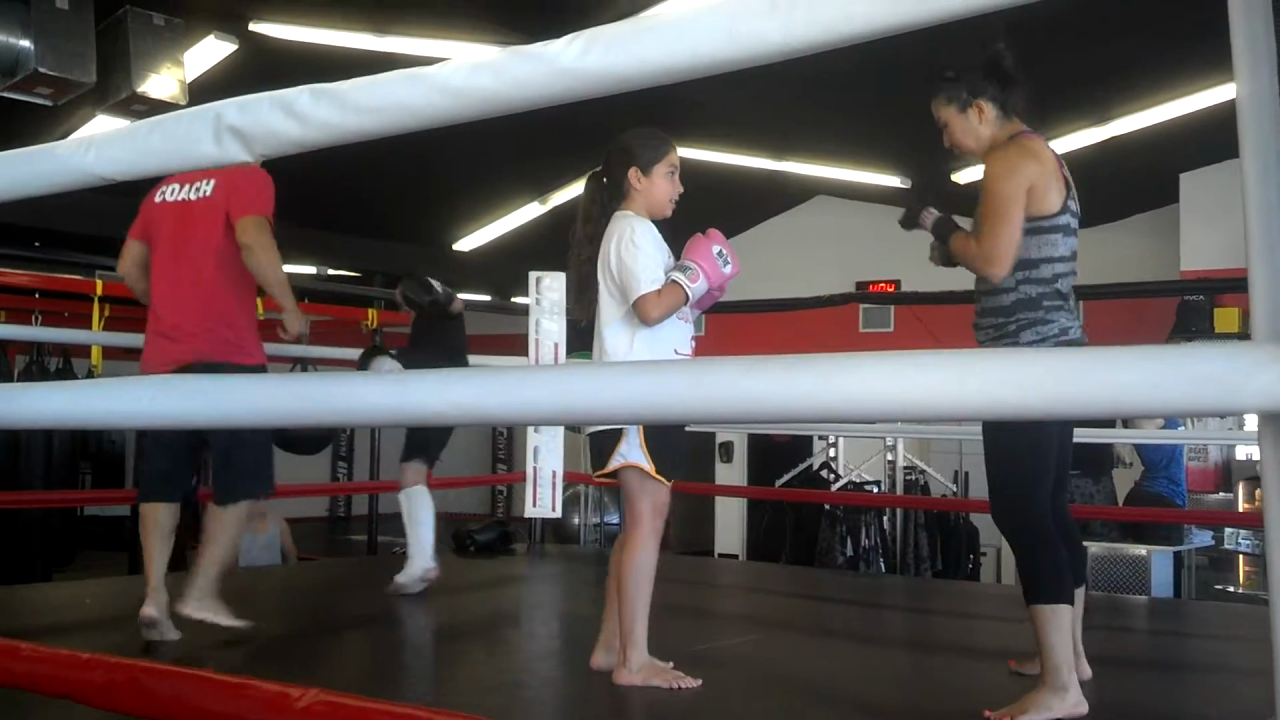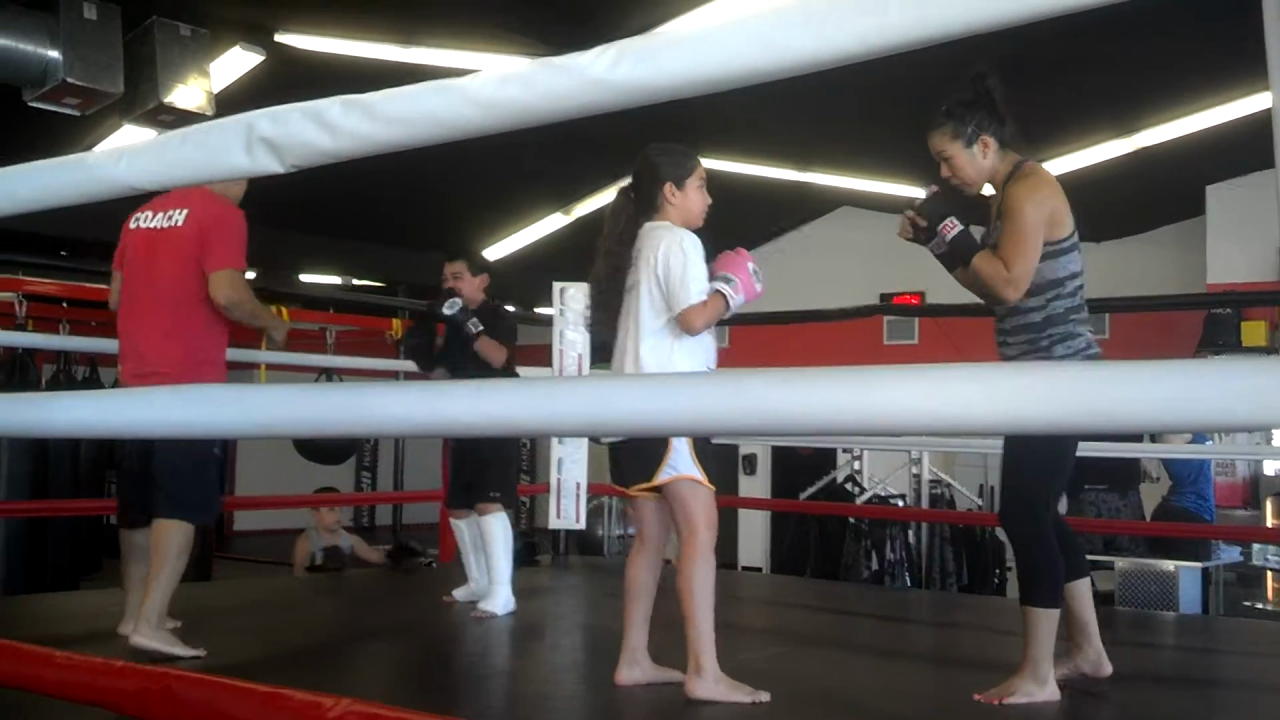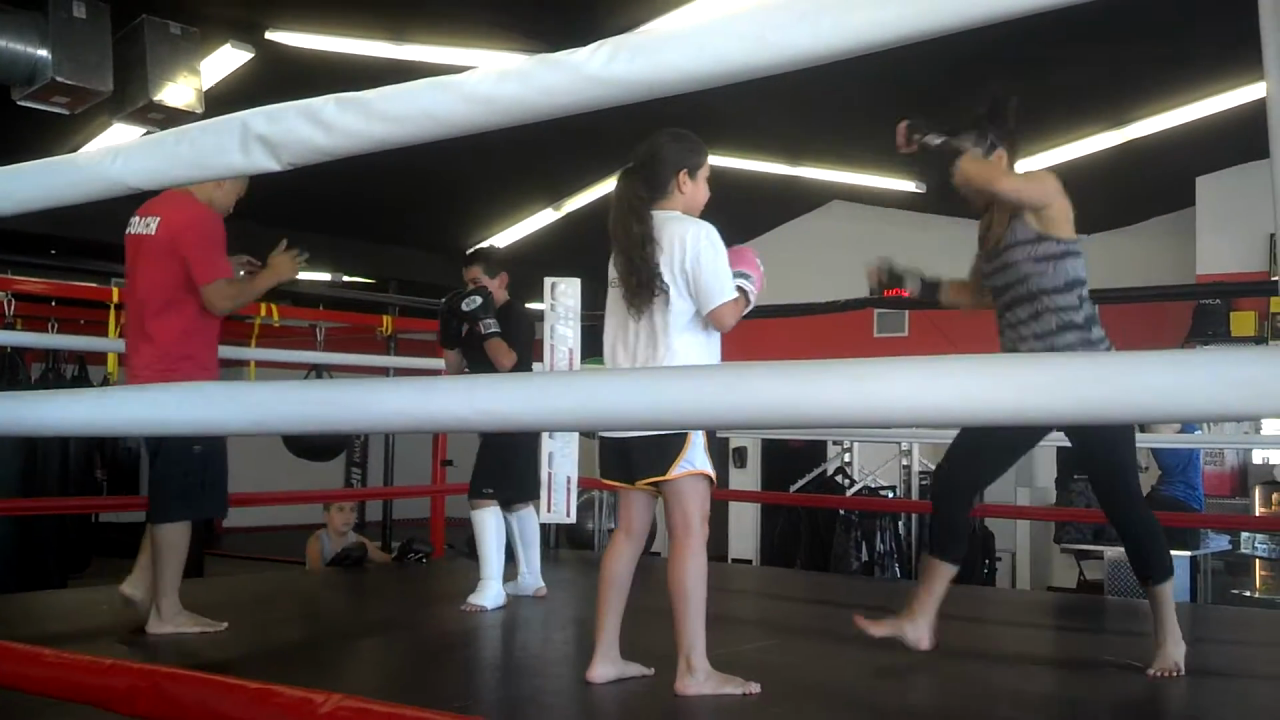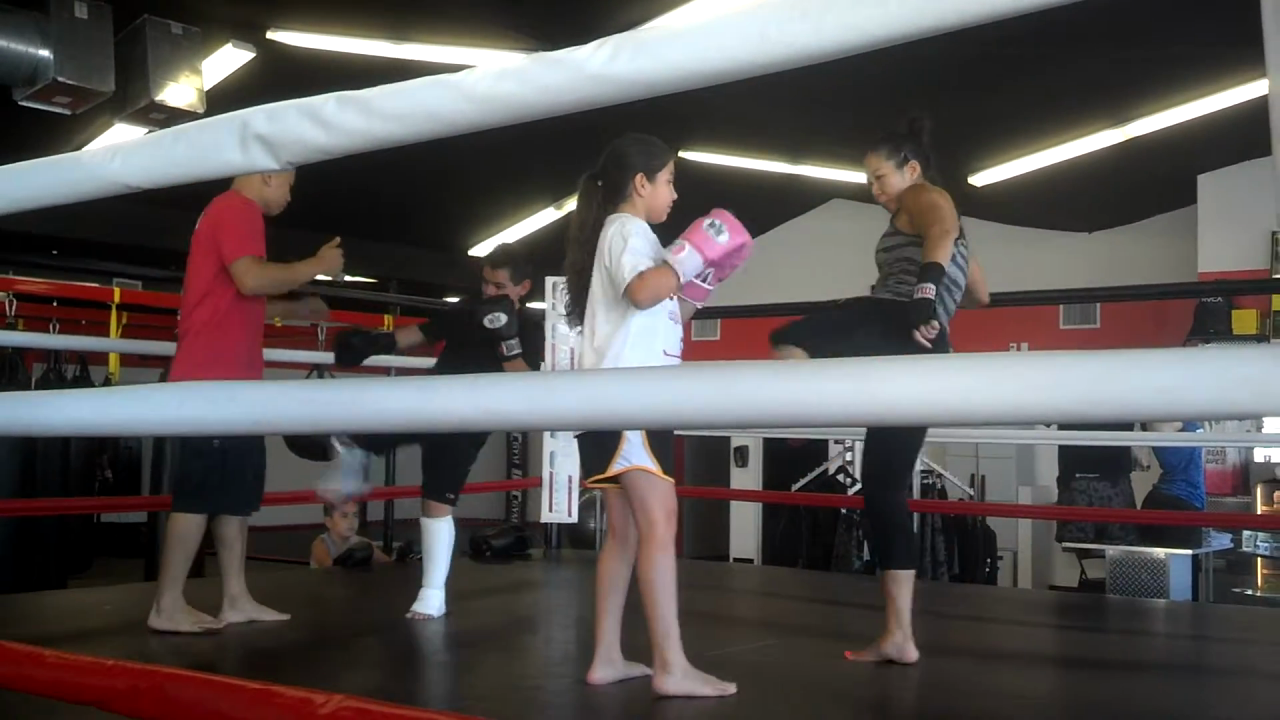
dt=0.7s
person 1, frame 1
left shoulder: (1011, 158)
right shoulder: (1048, 161)
left elbow: (993, 264)
left wrist: (934, 222)
right wrist: (958, 246)
left hip: (1025, 359)
right hip: (1058, 354)
left knee: (1021, 511)
right knee: (1048, 506)
right ankle: (1068, 654)
person 1, frame 2
left shoulder: (1029, 187)
right shoulder: (1007, 196)
left elbow: (1010, 287)
right elbow: (990, 287)
left wrist: (954, 227)
right wrist: (935, 241)
left hip: (1055, 373)
left knee: (1024, 515)
right knee: (1039, 512)
left ankle: (1038, 675)
right ankle: (1087, 648)
person 1, frame 3
left shoulder: (1042, 190)
right shoulder: (990, 222)
left elbow: (992, 181)
right elbow: (977, 295)
left wrist: (930, 141)
right wrist: (909, 282)
left knee: (1122, 504)
right knee: (950, 486)
left ankle: (1168, 632)
right ankle: (918, 620)
person 1, frame 4
left shoulder: (925, 201)
right shoulder: (951, 220)
left elbow: (939, 241)
right elbow: (976, 291)
left wrist: (924, 295)
left hip: (897, 320)
right hip: (922, 351)
left knee: (792, 337)
right knee: (887, 492)
right ankle: (896, 636)
person 2, frame 1
left shoulder: (633, 233)
right shoulder: (633, 230)
right elbow: (651, 308)
left wrist: (699, 292)
right wrist: (698, 271)
left knee: (644, 520)
right knee: (646, 519)
left ankle: (613, 643)
right ankle: (633, 660)
person 2, frame 2
left shoulder: (639, 246)
right shoulder: (678, 241)
right elbow: (695, 318)
left wrist: (717, 291)
right wrist: (733, 287)
left knee: (652, 536)
right knee: (699, 529)
left ankle: (634, 659)
right ankle: (705, 671)
person 2, frame 3
left shoulder: (627, 240)
right shoulder: (696, 233)
right elbow: (721, 316)
right wrist: (748, 281)
left knee: (631, 529)
right knee: (690, 530)
left ankle: (605, 656)
right ankle: (693, 668)
person 2, frame 4
left shoulder: (616, 233)
right shoulder: (626, 229)
left elbow: (660, 308)
right elbow: (640, 291)
left wrist: (700, 275)
right wrist: (696, 250)
left knee: (628, 530)
right knee: (659, 524)
left ankle: (607, 656)
right ankle: (671, 665)
person 3, frame 1
left shoulder: (164, 190)
right shoulder: (248, 178)
left elbow: (130, 267)
right elbow: (253, 240)
right wrist: (290, 310)
left hip: (163, 354)
right hip: (225, 353)
left knee: (162, 485)
right knee: (241, 477)
left ankle: (154, 598)
right ankle: (201, 592)
person 3, frame 2
left shoulder: (144, 213)
right shoulder: (222, 213)
left elbow: (116, 298)
right elbow: (225, 294)
right wrist: (269, 323)
left hip: (137, 382)
right hip: (190, 383)
left knee: (138, 503)
right knee: (182, 504)
left ankle: (135, 612)
right ankle: (149, 622)
person 3, frame 3
left shoulder: (147, 213)
right shoulder: (199, 218)
right elbow: (220, 301)
left wrist: (223, 272)
right wrist: (273, 275)
left hip: (150, 377)
right hip: (182, 380)
left knee: (172, 492)
right knee: (182, 497)
left ankle: (143, 578)
right ankle: (166, 610)
person 3, frame 4
left shoulder: (226, 215)
right shoulder: (237, 209)
right elbow: (253, 281)
left wrist: (295, 308)
right wrist: (317, 265)
left hip: (226, 379)
right hip: (210, 379)
left knee: (235, 491)
right knee: (200, 493)
left ankle: (237, 599)
right ankle: (167, 604)
person 4, frame 1
left shoulder: (436, 313)
right shoulder: (423, 330)
left elbow: (456, 306)
left wrist: (441, 295)
right knee: (411, 478)
right ankle: (421, 560)
person 4, frame 2
left shoulder: (497, 315)
right shoulder: (456, 327)
left elbow: (498, 358)
right elbow: (442, 379)
left wrist: (468, 320)
right wrist: (423, 356)
left knee: (489, 504)
right knee: (459, 508)
left ankle: (501, 593)
right ankle: (479, 583)
person 4, frame 3
left shoulder: (517, 316)
right shoulder: (481, 320)
left elbow: (505, 362)
right elbow: (454, 367)
left wrist: (485, 320)
right wrist: (450, 329)
left knee: (483, 498)
right knee: (517, 501)
left ankle: (491, 586)
right ankle: (531, 579)
person 4, frame 4
left shoulder: (530, 326)
right shoulder: (470, 309)
right elbow: (421, 333)
left wrist: (507, 337)
right wrist: (378, 340)
left knee: (438, 503)
right knee: (359, 438)
left ankle: (432, 596)
